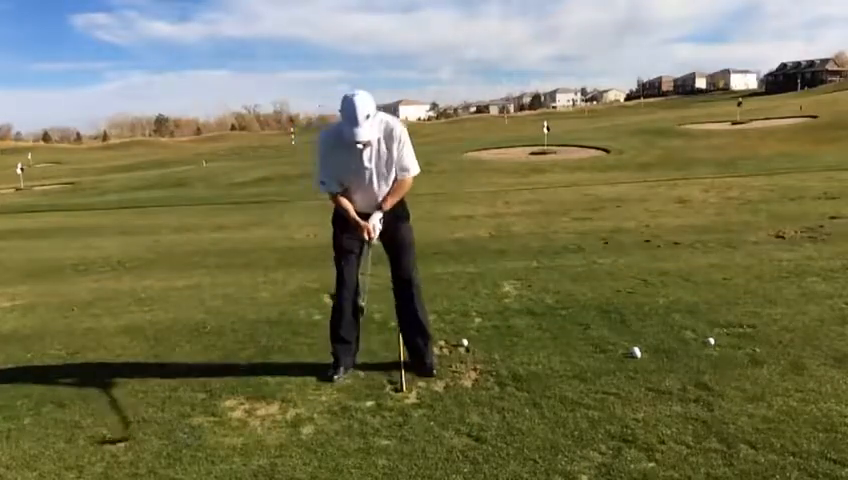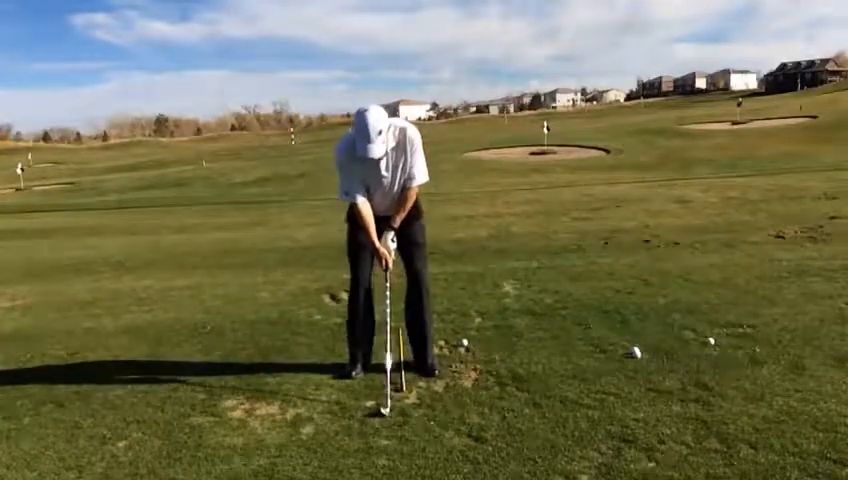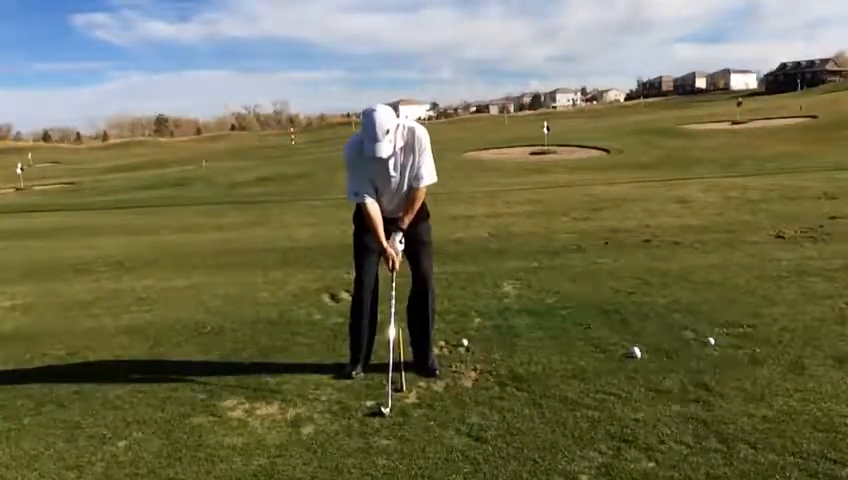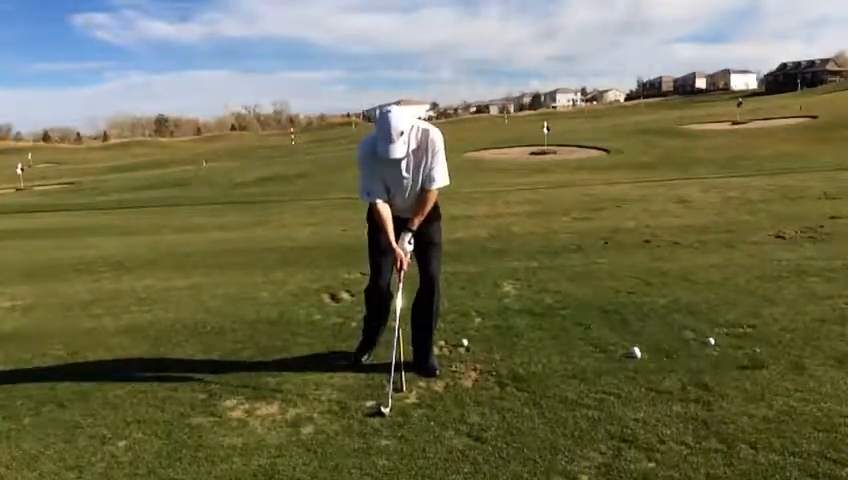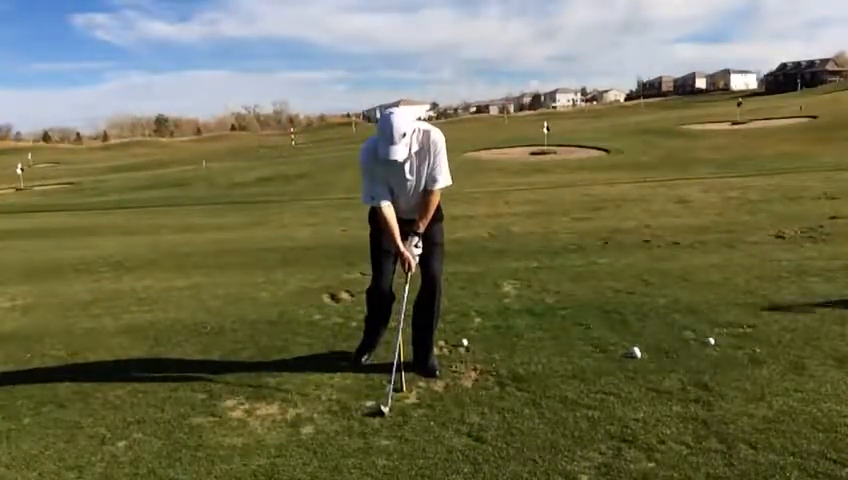
dt=1s
person 1, frame 1
left shoulder: (394, 129)
right shoulder: (328, 140)
left elbow: (407, 176)
right elbow: (333, 189)
left wrist: (380, 212)
right wrist: (358, 222)
left hip: (392, 210)
right hip: (349, 215)
left knee: (406, 279)
right knee: (346, 284)
left ankle: (420, 353)
right ankle: (343, 358)
person 1, frame 2
left shoulder: (408, 135)
right shoulder: (345, 149)
left elbow: (413, 185)
right elbow: (357, 200)
left wrist: (392, 229)
right wrist: (376, 244)
left hip: (405, 212)
right hip: (365, 215)
left knee: (418, 278)
right knee: (360, 282)
left ankle: (424, 355)
right ankle: (358, 357)
person 1, frame 3
left shoulder: (416, 135)
right shoulder: (354, 149)
left elbow: (420, 186)
right elbow: (366, 200)
left wrist: (400, 230)
right wrist: (384, 245)
left hip: (412, 213)
right hip: (371, 216)
left knee: (423, 279)
right knee: (365, 283)
left ankle: (424, 355)
right ankle: (358, 357)
person 1, frame 4
left shoulder: (431, 137)
right shoulder: (368, 149)
left elbow: (432, 188)
right elbow: (377, 200)
left wrist: (410, 230)
right wrist: (393, 244)
left hip: (423, 214)
right hip: (385, 216)
left knee: (430, 279)
right knee: (379, 281)
left ankle: (423, 353)
right ankle: (368, 341)
person 1, frame 5
left shoulder: (432, 138)
right shoulder: (370, 153)
left elbow: (434, 189)
right elbow: (382, 204)
left wrist: (417, 233)
right wrist: (400, 247)
left hip: (427, 216)
right hip: (387, 218)
left knee: (432, 280)
right knee: (381, 283)
left ankle: (424, 353)
right ankle: (369, 342)
